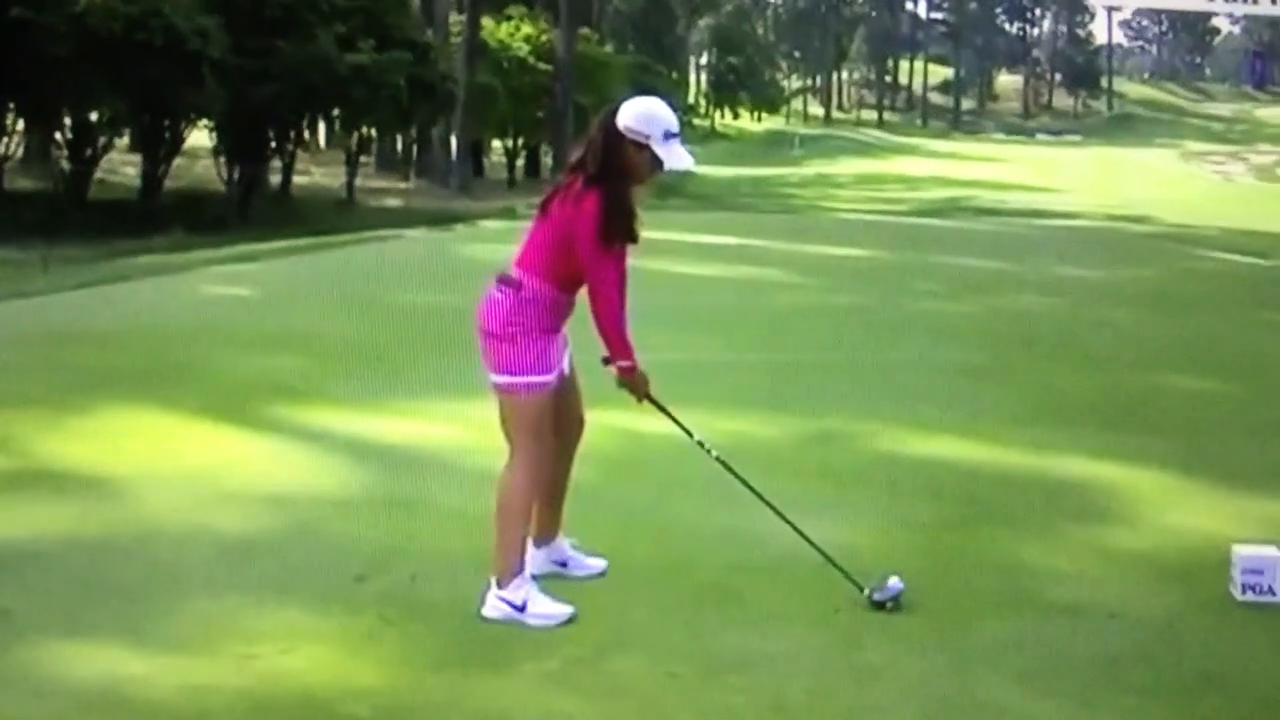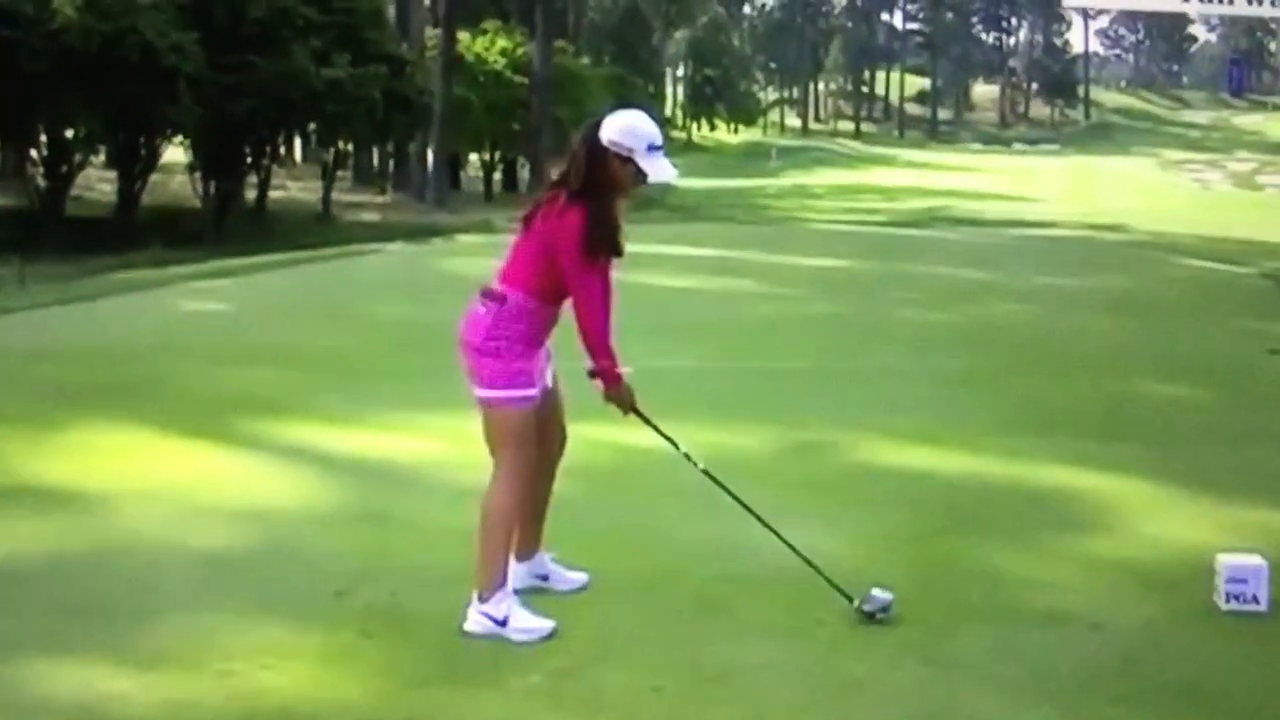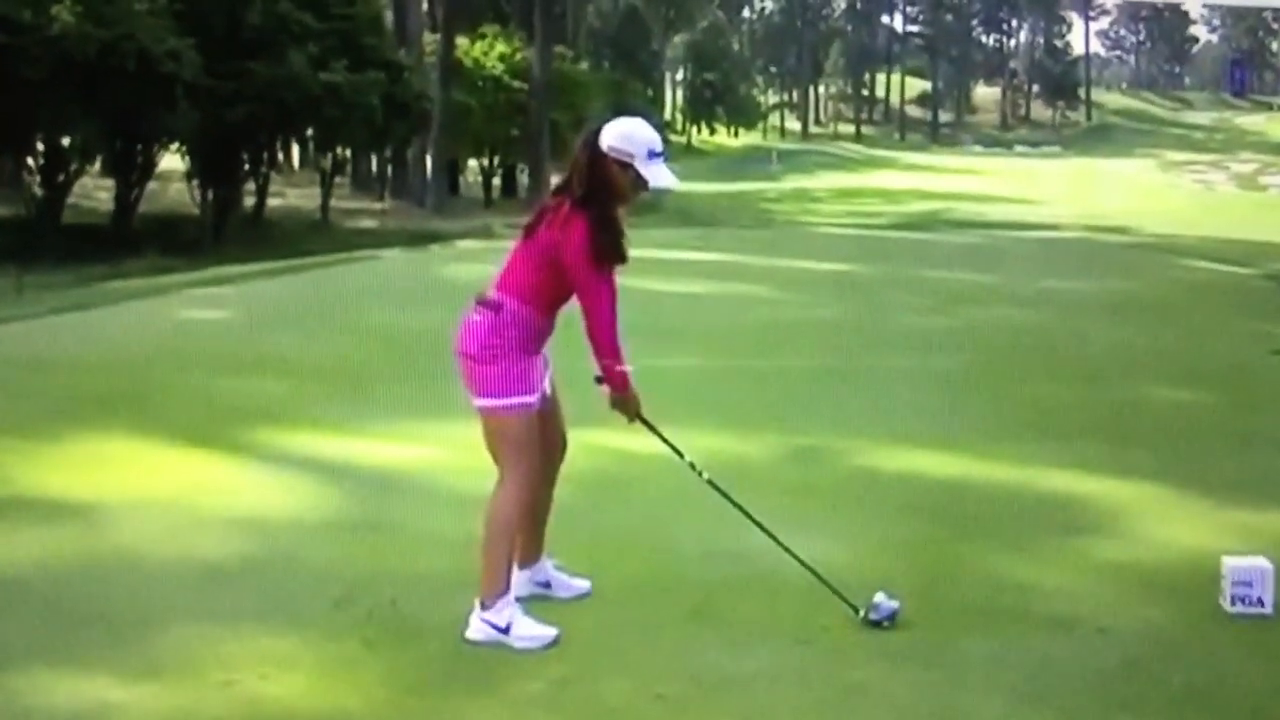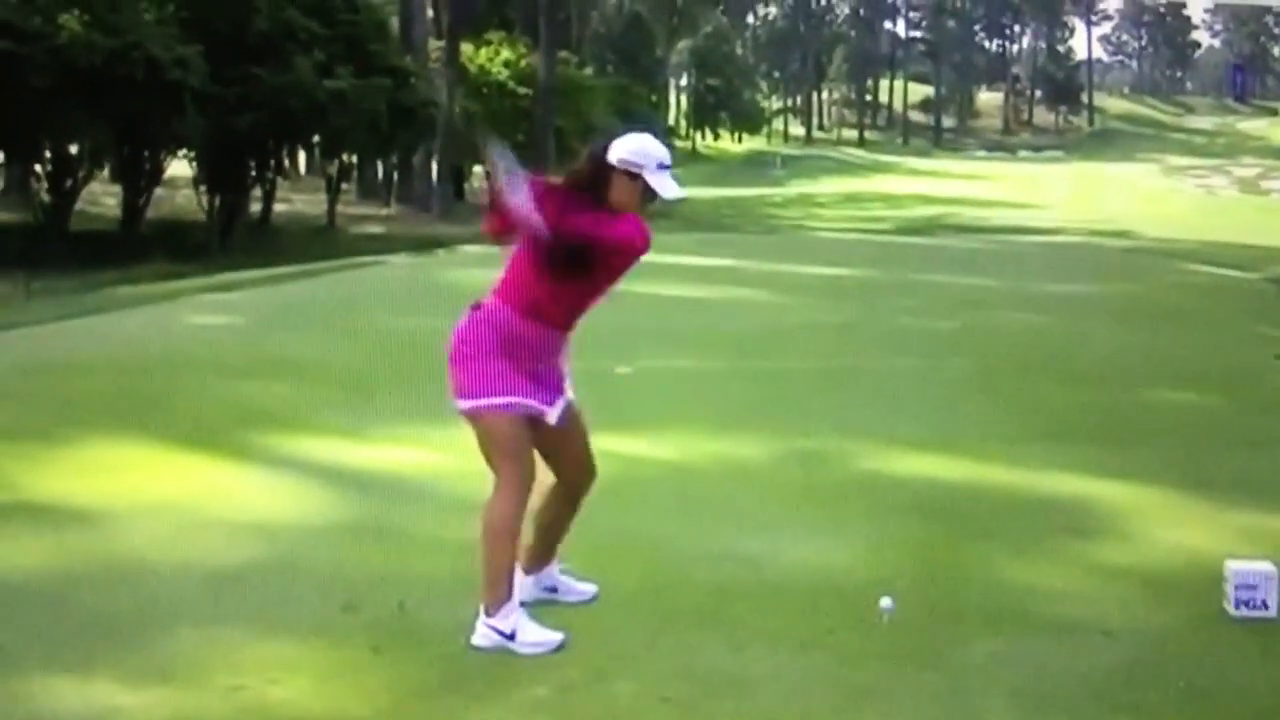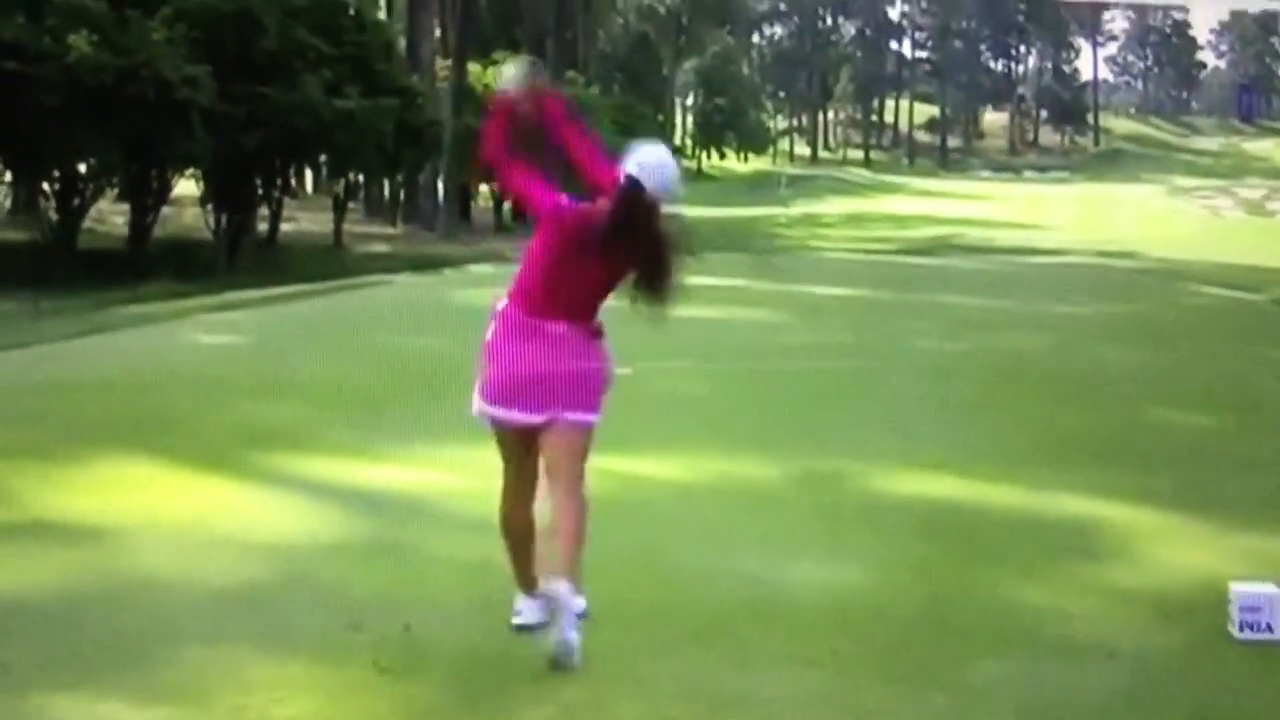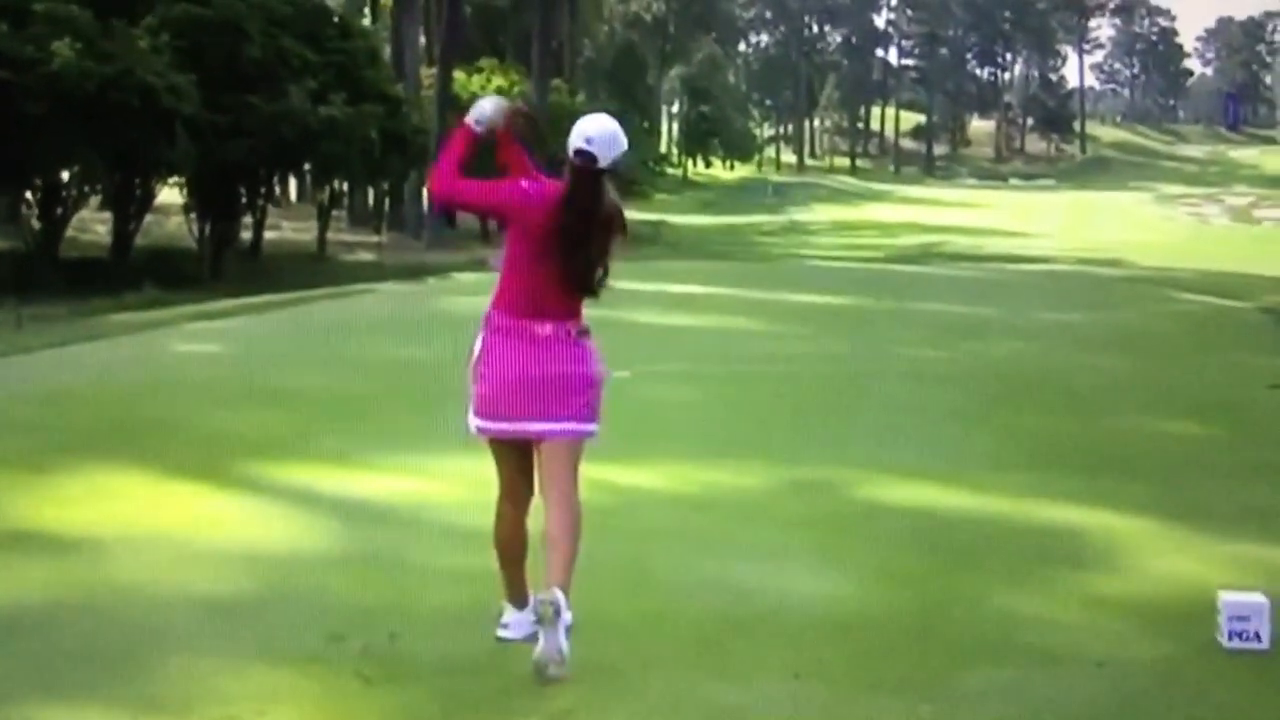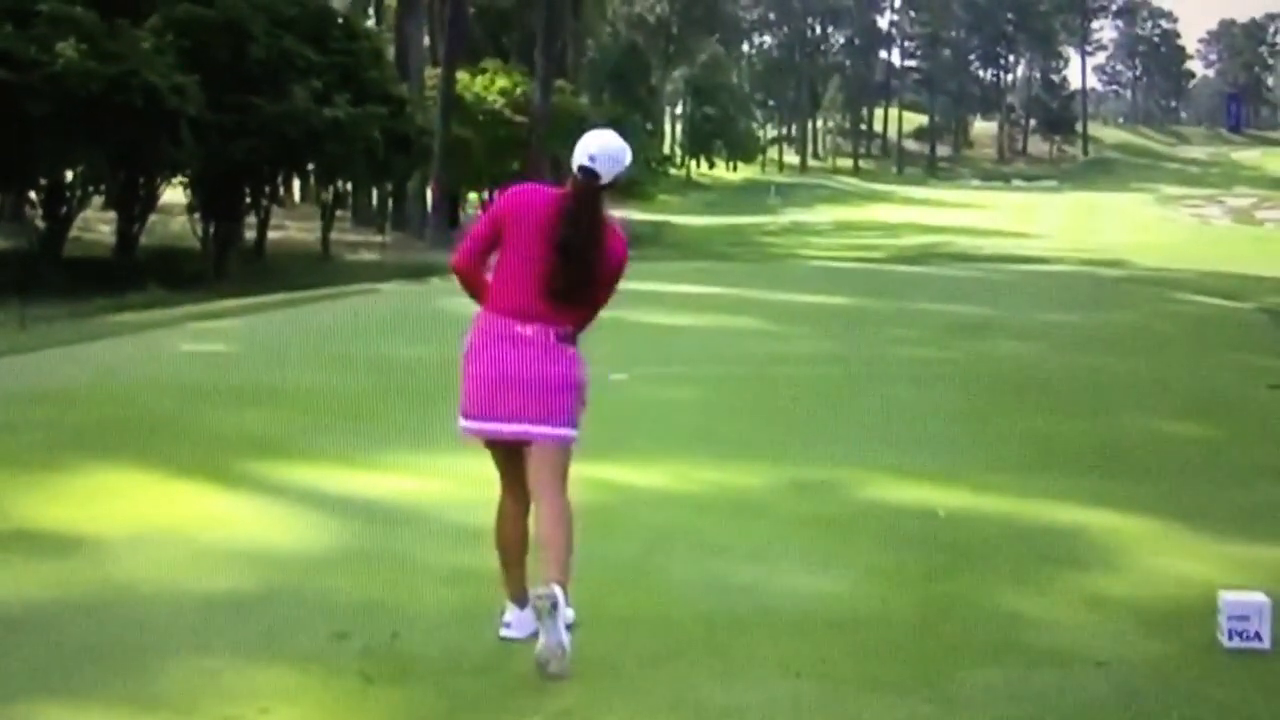
dt=0.7s
person 1, frame 1
left shoulder: (610, 194)
right shoulder: (588, 201)
left elbow: (613, 276)
right elbow: (602, 289)
left wrist: (622, 355)
right wrist: (626, 362)
left hip: (544, 320)
right hip: (518, 320)
left knee: (568, 429)
right knee: (530, 451)
left ankle: (545, 547)
right ankle: (507, 589)
person 1, frame 2
left shoulder: (594, 208)
right shoulder: (571, 215)
left elbow: (598, 290)
right elbow: (586, 302)
left wrist: (606, 366)
right wrist: (610, 375)
left hip: (527, 335)
right hip: (502, 334)
left knee: (550, 444)
right knee: (514, 464)
left ankle: (527, 561)
right ankle: (489, 604)
person 1, frame 3
left shoulder: (595, 214)
right shoulder: (575, 223)
left elbow: (604, 296)
right elbow: (595, 307)
left wrist: (614, 372)
right wrist: (619, 381)
left hip: (522, 341)
right hip: (498, 341)
left knee: (551, 450)
right knee: (518, 472)
left ankle: (530, 568)
right ankle: (491, 611)
person 1, frame 4
left shoulder: (633, 235)
right shoulder: (549, 197)
left elbow: (591, 231)
right elbow: (501, 228)
left wrist: (540, 215)
right wrist: (508, 195)
left hip: (541, 359)
right hip: (490, 346)
left knee: (579, 473)
right knee: (516, 478)
left ankle: (535, 572)
right ankle: (496, 618)
person 1, frame 5
left shoulder: (566, 219)
right shoulder: (637, 239)
left elbow: (499, 162)
right elbow: (595, 163)
left wrist: (507, 101)
right wrist: (549, 100)
left hip: (514, 348)
right hip: (574, 357)
left knee: (518, 481)
right knee: (566, 484)
left ankle: (530, 596)
right ankle: (561, 592)
person 1, frame 6
left shoulder: (533, 200)
right shoulder: (605, 215)
left elbow: (441, 185)
left wrist: (473, 125)
right wrist: (505, 138)
left hip: (506, 350)
right hip: (566, 357)
left knee: (514, 492)
right knee: (560, 490)
left ankle: (517, 609)
right ankle: (555, 600)
person 1, frame 7
left shoulder: (519, 198)
right shoulder: (612, 244)
left elbow: (464, 263)
right elbow: (582, 315)
left hip: (490, 350)
right hip: (552, 361)
left knee: (513, 490)
right knee: (549, 491)
left ankle: (518, 608)
right ankle: (552, 598)
